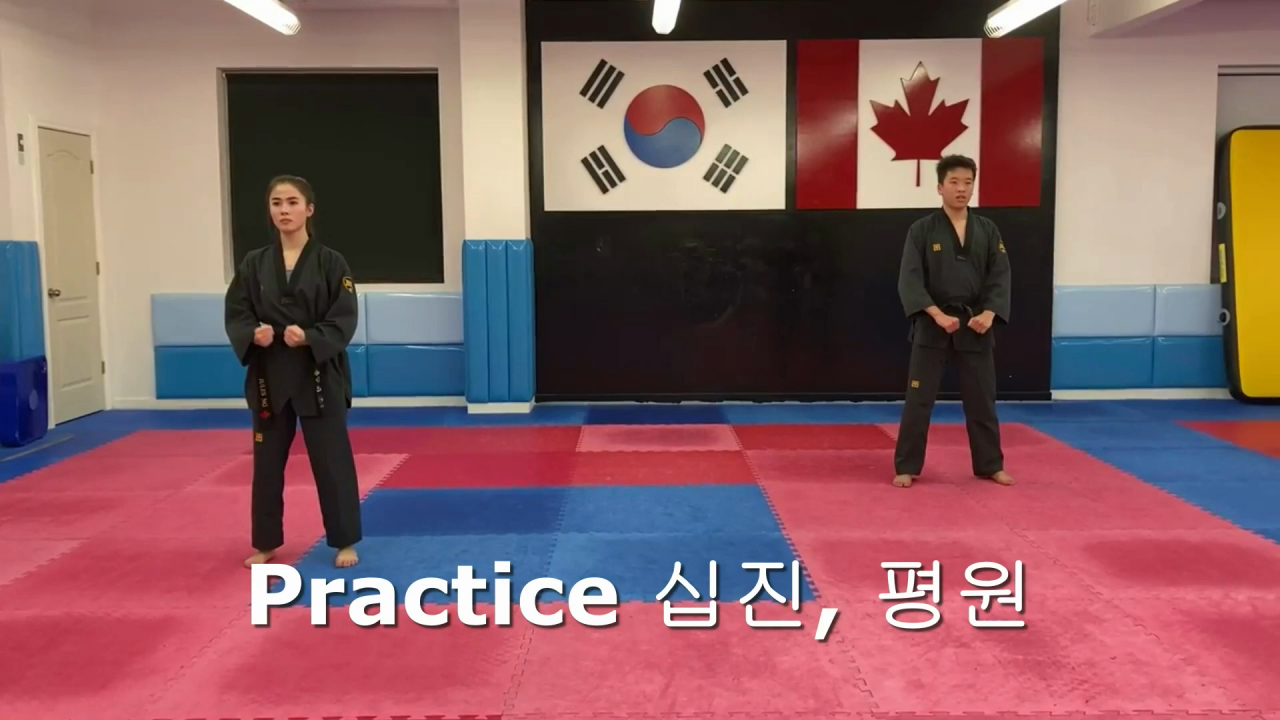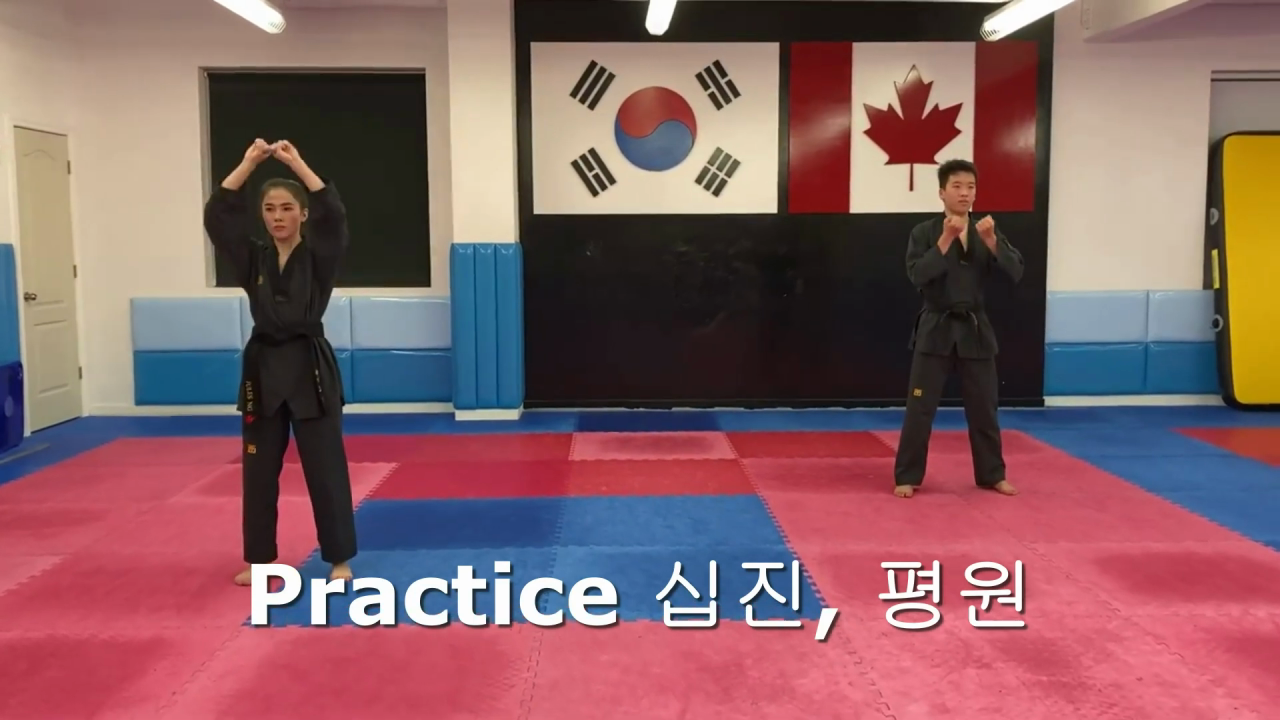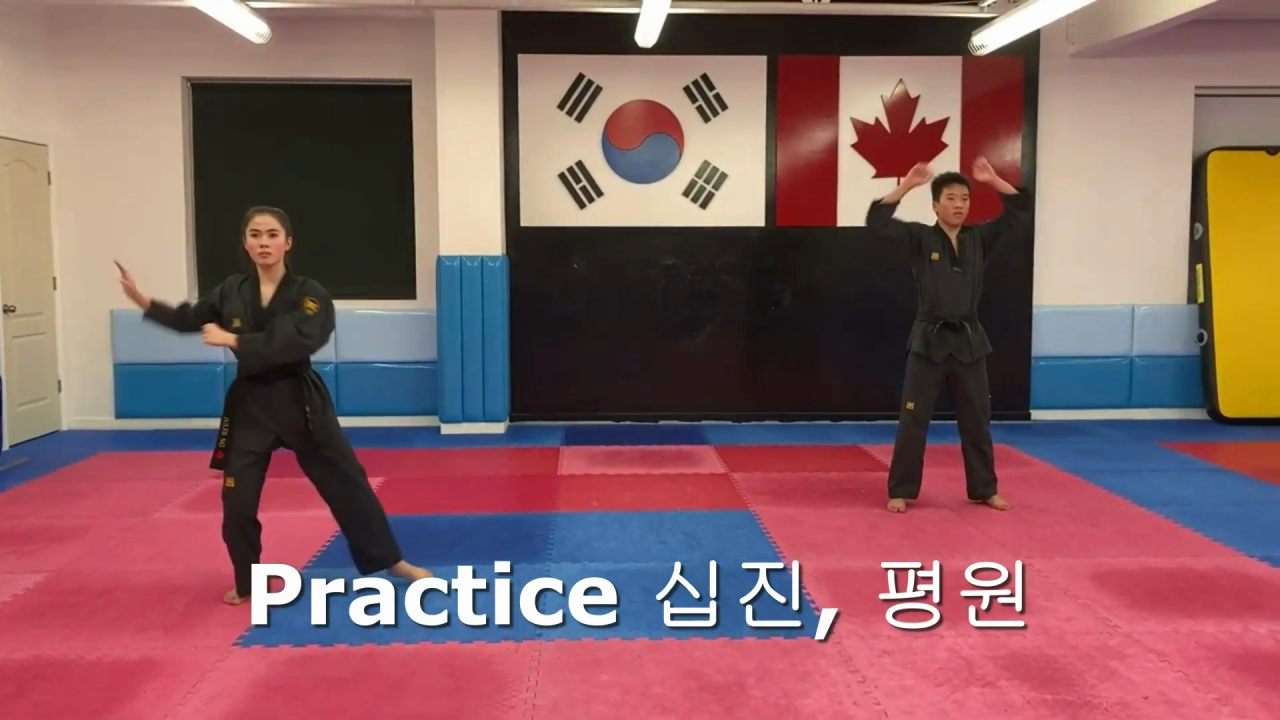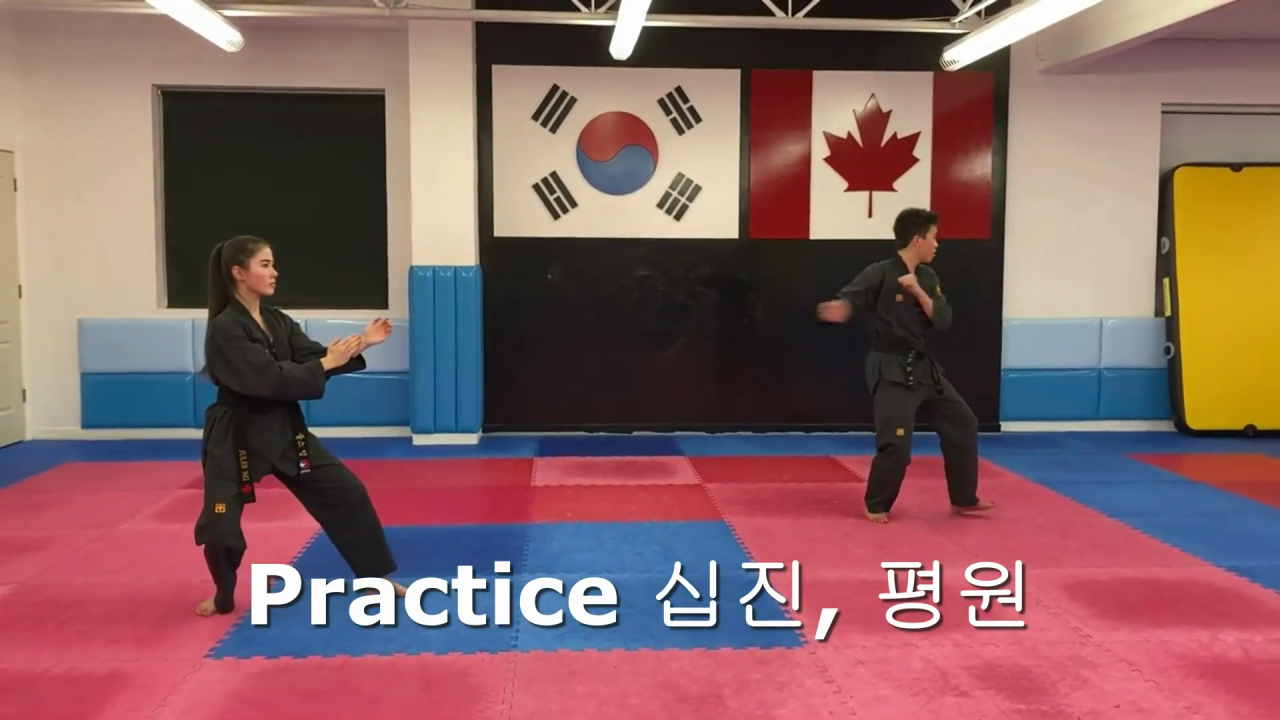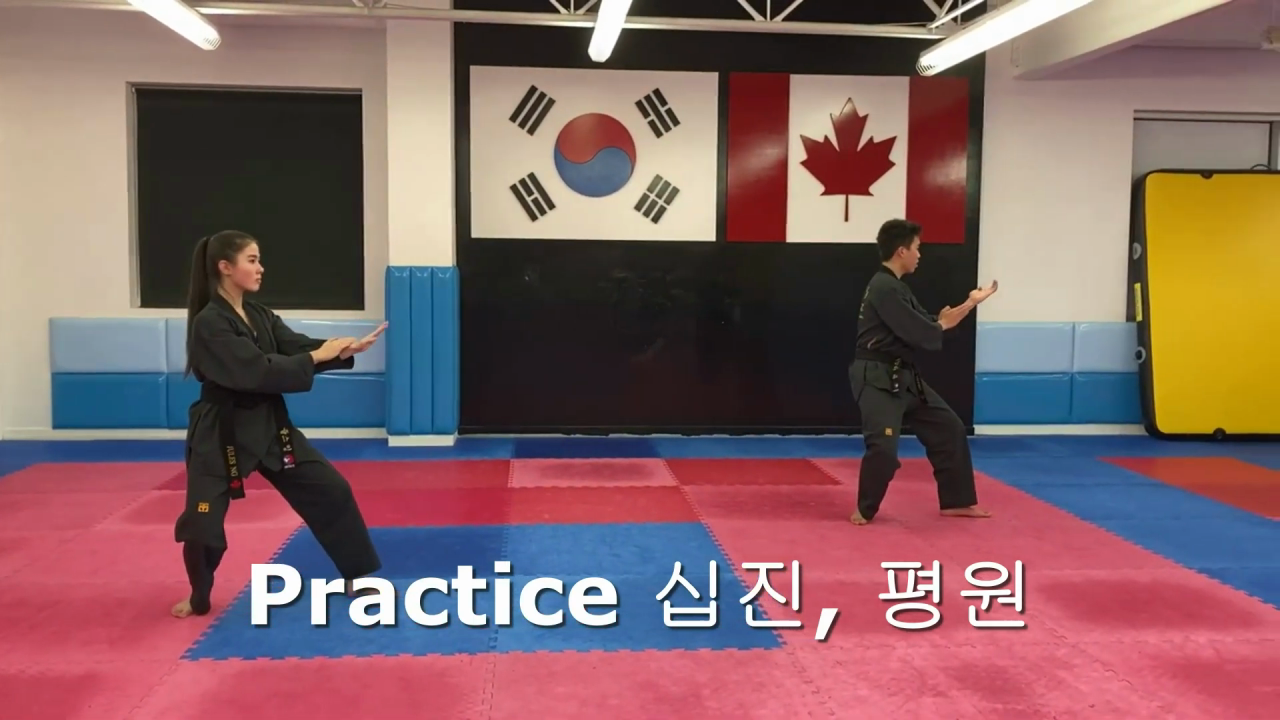
dt=1s
person 1, frame 1
left shoulder: (330, 262)
right shoulder: (254, 263)
left elbow: (345, 319)
right elbow: (234, 316)
left wrist: (310, 338)
right wrist: (252, 336)
left hip: (319, 371)
right hip: (269, 372)
left knee: (331, 458)
right knee: (267, 461)
left ankle: (345, 541)
right ankle: (265, 543)
person 1, frame 2
left shoulder: (318, 257)
right shoulder: (252, 258)
left elbow: (332, 215)
right elbow: (220, 214)
left wrist: (298, 165)
right wrist: (248, 164)
left hip: (311, 370)
right hip: (263, 370)
left knee: (325, 469)
right knee: (259, 471)
left ankle: (339, 558)
right ankle: (258, 558)
person 1, frame 3
left shoulder: (310, 295)
right shoulder: (231, 292)
left elbow: (292, 346)
right elbow: (192, 317)
left wrist: (234, 341)
right wrist: (144, 300)
left hip: (300, 401)
right hip: (249, 403)
left knee: (348, 481)
right knee: (238, 501)
left ankle: (389, 564)
right ankle: (246, 581)
person 1, frame 4
left shoulder: (279, 321)
right shoulder: (225, 329)
left elbow: (314, 359)
right elbow: (269, 379)
left wrist: (359, 344)
right wrist: (327, 363)
left hip: (284, 429)
right hip: (237, 435)
left knee: (347, 493)
right knee: (220, 524)
left ankle: (376, 577)
right ankle: (224, 595)
person 1, frame 5
left shoulder: (259, 316)
right shoulder: (210, 323)
left elbow: (297, 347)
right elbow: (256, 372)
left wrist: (344, 349)
right wrist: (317, 358)
left hip: (269, 423)
right hip: (222, 430)
left knee: (330, 490)
right knee: (203, 522)
left ankle: (356, 578)
right ankle: (199, 597)
person 2, frame 1
left shoulder: (987, 230)
right shoulder: (923, 230)
left elbow: (1001, 276)
right elbow: (909, 278)
left wrist: (991, 312)
right wrist: (935, 313)
left hip: (976, 324)
right hip: (932, 324)
left knee: (982, 399)
right knee: (919, 399)
left ankle: (990, 465)
right ankle: (907, 467)
person 2, frame 2
left shoulder: (987, 233)
right shoulder: (924, 232)
left elbow: (1016, 270)
right elbow: (917, 274)
left wrist: (991, 242)
right wrist: (946, 241)
left hip: (975, 328)
right hip: (936, 328)
left knee: (984, 407)
right knee: (920, 407)
left ankle: (992, 475)
right ankle: (907, 477)
person 2, frame 3
left shoulder: (979, 239)
right shoulder: (920, 238)
left elbow: (1018, 214)
right elbow: (878, 221)
left wrist: (994, 180)
right wrist: (907, 184)
left hip: (969, 340)
right hip: (929, 340)
left knee: (976, 420)
right knee: (913, 420)
left ankle: (984, 489)
right ankle: (900, 491)
person 2, frame 4
left shoulder: (926, 275)
right shoulder: (880, 273)
left elbow: (942, 320)
right elbow: (850, 297)
left wrist: (919, 293)
right wrist: (838, 310)
left hip: (924, 366)
right hip: (892, 369)
left knee: (963, 426)
right knee: (897, 442)
left ankle: (964, 499)
right ankle: (877, 505)
person 2, frame 5
left shoulder: (896, 287)
right shoulder: (884, 289)
left elbow: (926, 324)
right elbow: (921, 334)
left wrist: (971, 302)
right wrist: (942, 324)
left hip: (902, 376)
right hip: (877, 378)
left knee: (949, 429)
right knee: (884, 446)
left ankle: (956, 501)
right ankle: (865, 509)
